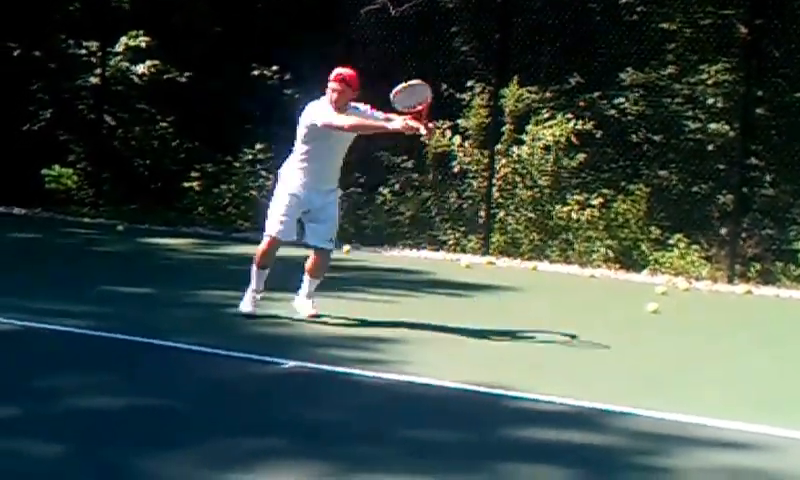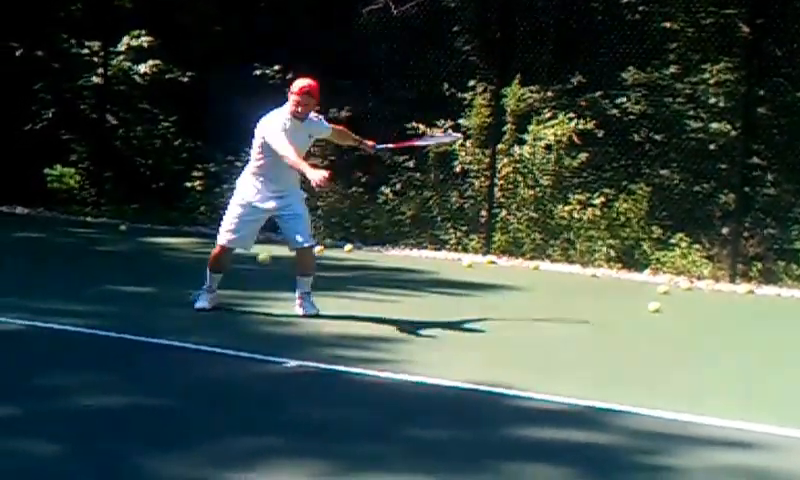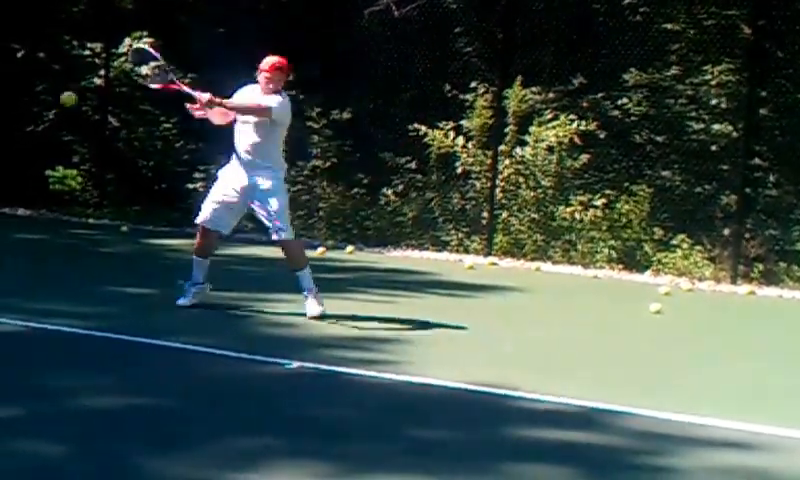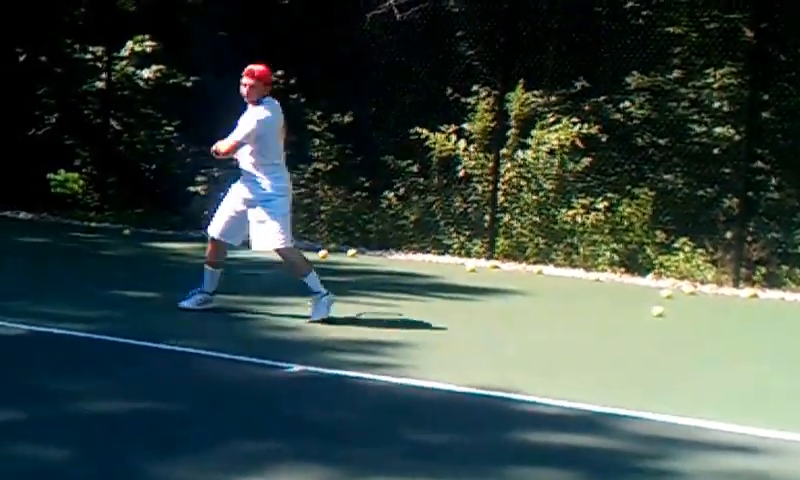
dt=0.3s
person 1, frame 1
left shoulder: (358, 110)
right shoulder: (316, 110)
left elbow: (388, 118)
right elbow: (346, 124)
left wrist: (415, 122)
right wrist: (389, 125)
left hip: (326, 191)
right hip: (296, 185)
left knee: (322, 250)
right knee: (274, 237)
left ankle: (305, 296)
right ankle: (254, 292)
person 1, frame 2
left shoulder: (312, 122)
right shoulder: (273, 122)
left elbow: (334, 132)
right elbow: (285, 152)
left wrist: (360, 142)
right wrist: (309, 171)
left hip: (288, 195)
right hip: (253, 192)
left knee: (305, 247)
right knee: (225, 246)
left ankle: (304, 298)
right ankle: (209, 291)
person 1, frame 3
left shoulder: (281, 104)
right shoulder: (250, 93)
left elbow: (254, 109)
right elbow: (227, 116)
left wrist: (215, 102)
right wrist: (206, 110)
left hip: (267, 180)
right hip: (236, 174)
left knee: (285, 239)
right knee: (206, 227)
left ankle: (310, 293)
right ankle: (197, 284)
person 1, frame 4
left shoulder: (259, 115)
right shoulder: (271, 108)
left elbow: (225, 149)
left wrist: (218, 146)
left hip: (270, 191)
right hip: (246, 187)
left knee: (281, 247)
right knee: (216, 238)
left ankle: (321, 295)
right ankle: (206, 292)
